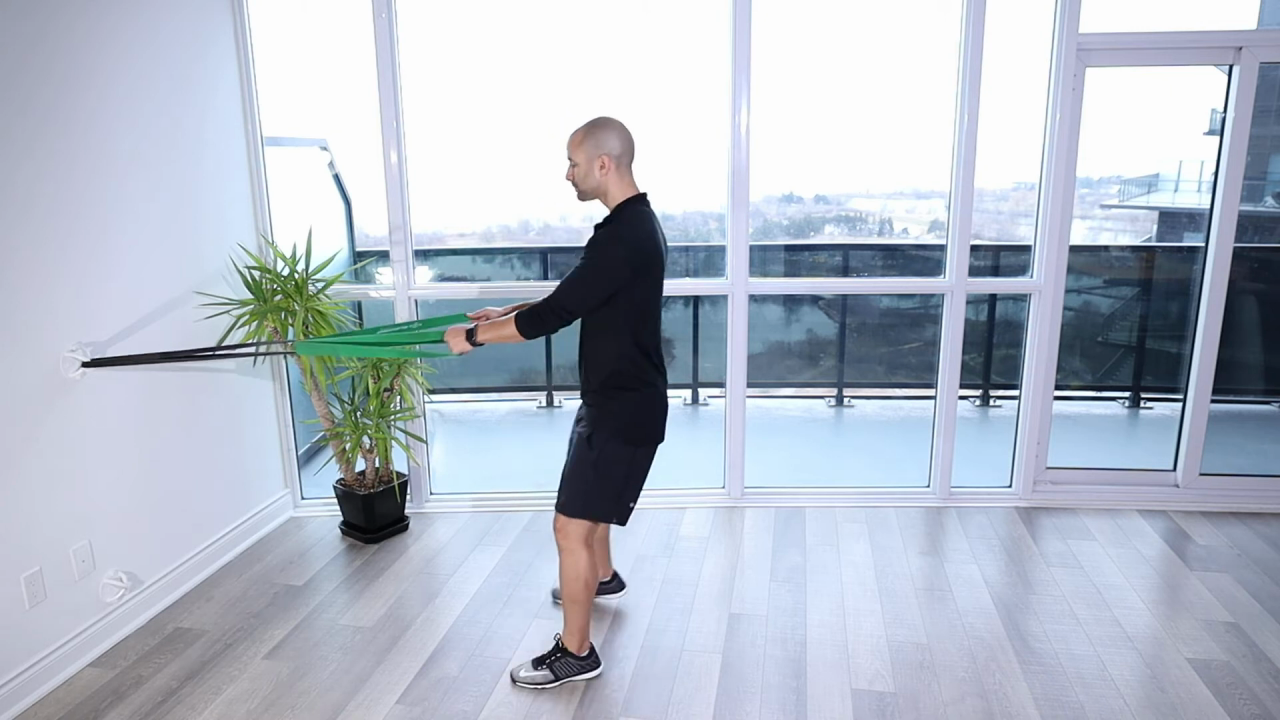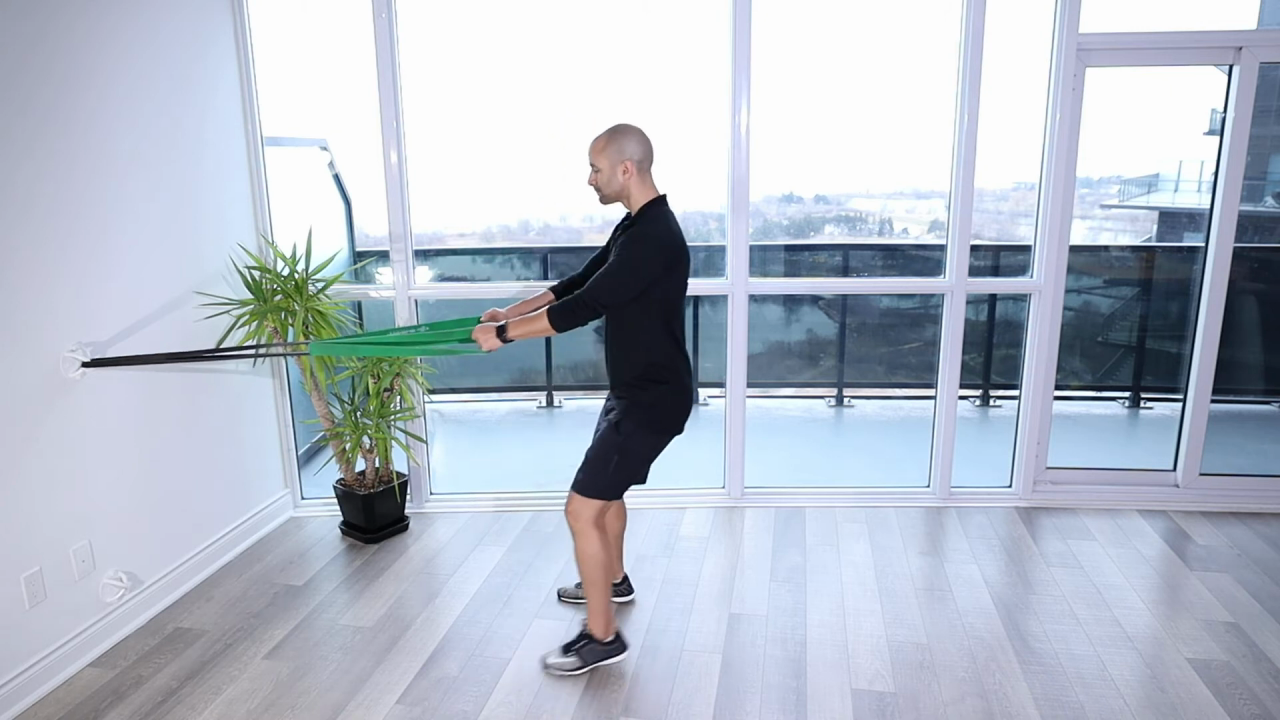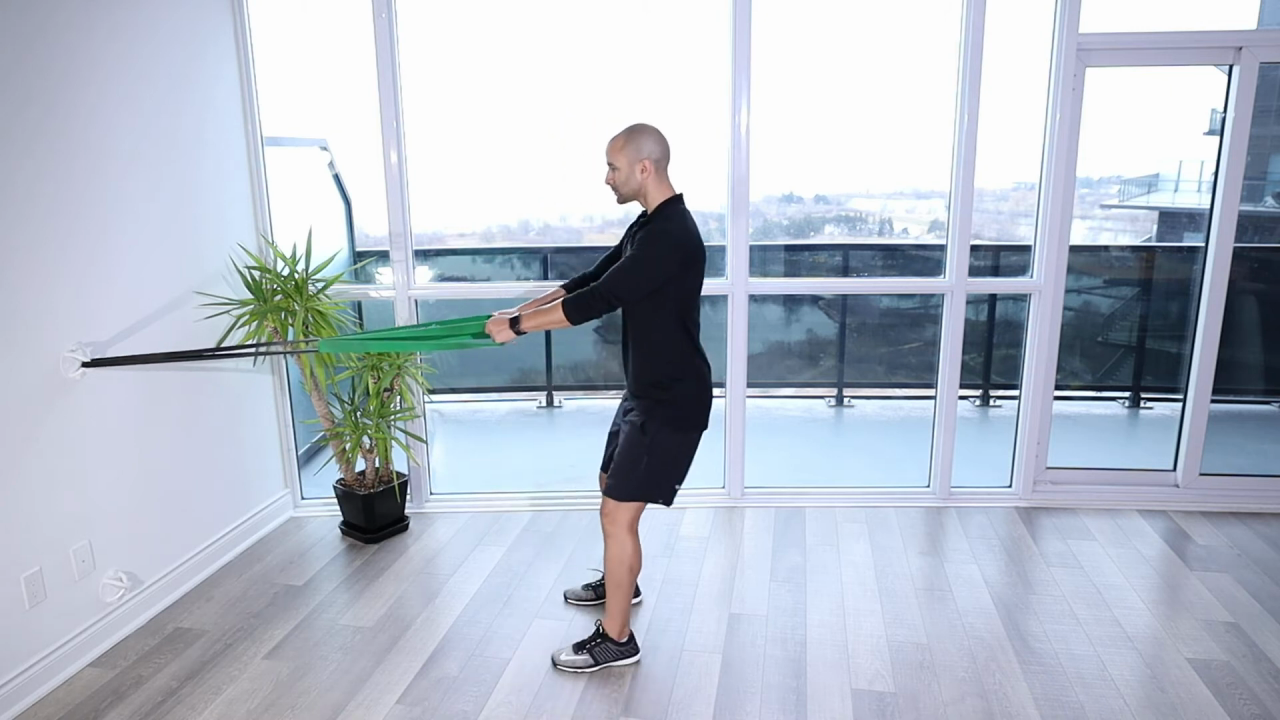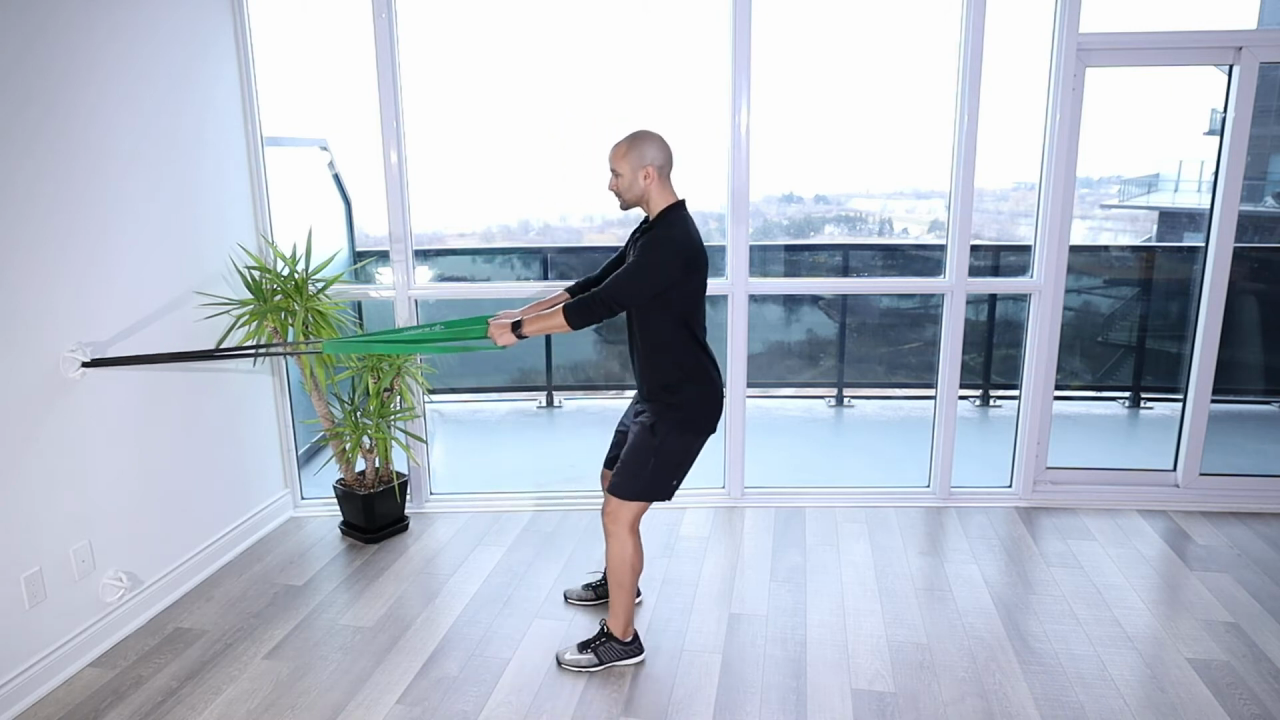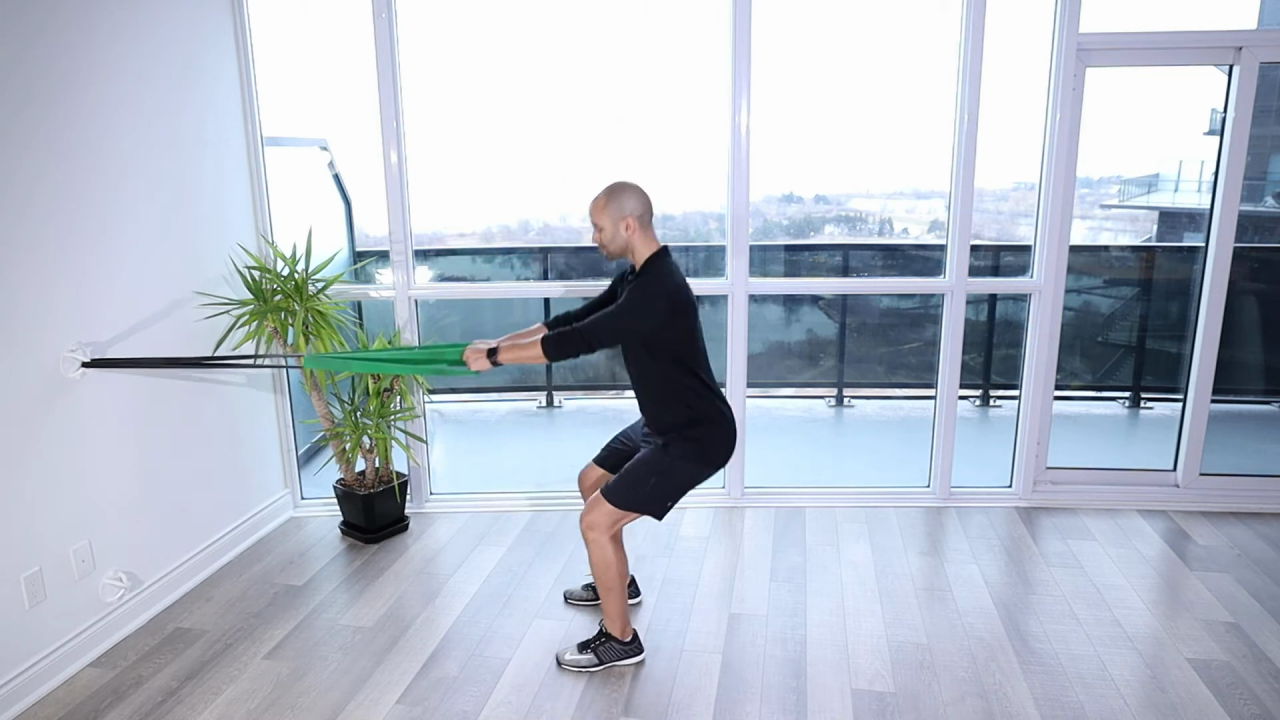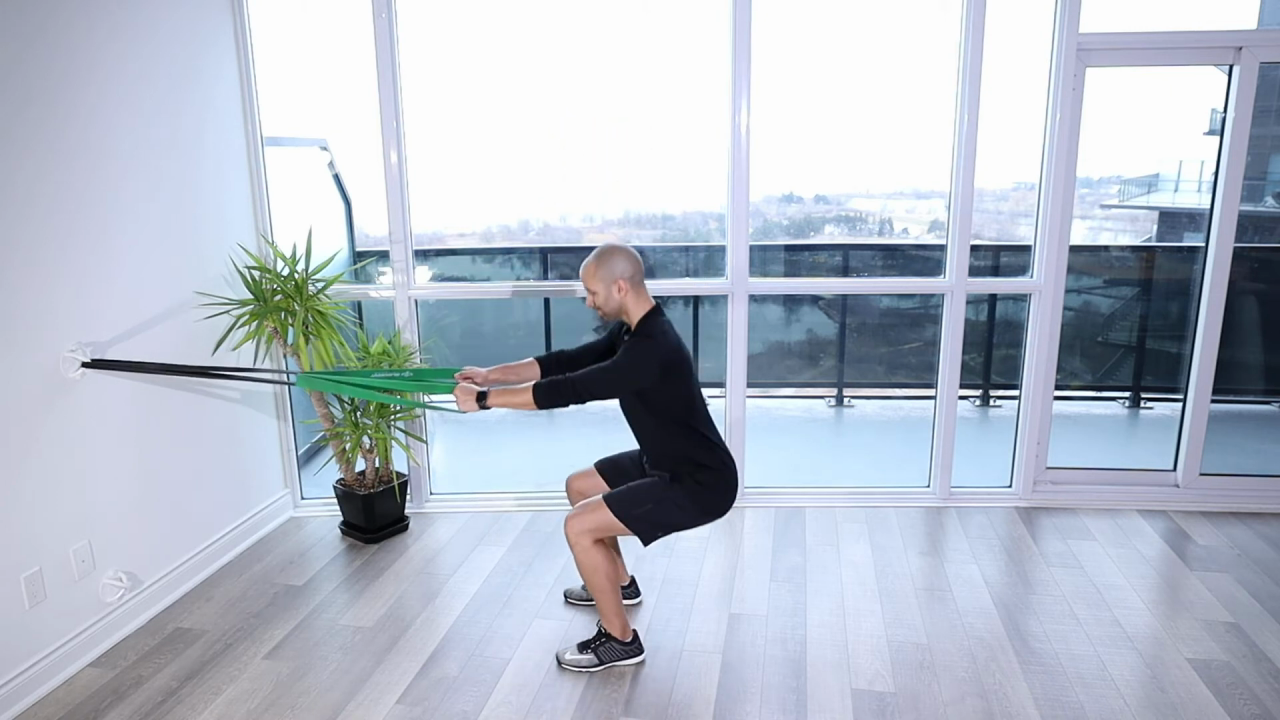
dt=0.3s
person 1, frame 1
left shoulder: (623, 238)
right shoulder: (631, 225)
left elbow: (557, 313)
right elbow: (571, 296)
left wrist: (475, 336)
right wrist: (502, 313)
left hip: (624, 409)
right hip: (610, 398)
left knee: (571, 526)
right knee: (582, 506)
left ankle: (576, 652)
right ankle: (603, 577)
person 1, frame 2
left shoulder: (653, 237)
right shoulder: (635, 228)
left elbow: (585, 307)
right elbow: (578, 282)
left wrist: (505, 334)
right wrist: (512, 311)
left hip: (652, 401)
right hip: (635, 392)
left knee: (582, 508)
right knee: (606, 490)
left ankle: (602, 636)
right ankle: (612, 579)
person 1, frame 3
left shoulder: (672, 235)
right shoulder: (647, 226)
left elbow: (600, 300)
right elbow: (592, 279)
left wrist: (518, 326)
right wrist: (523, 309)
left hip: (672, 401)
right hip: (646, 392)
left knee: (618, 513)
right knee: (613, 485)
left ankle: (615, 639)
right ankle: (619, 581)
person 1, frame 4
left shoulder: (672, 241)
right shoulder: (652, 233)
left elbow: (602, 304)
right elbow: (595, 285)
left wrist: (521, 329)
right wrist: (523, 314)
left hip: (683, 406)
right hip: (659, 395)
left knee: (618, 513)
right knee: (613, 482)
left ankle: (620, 639)
right ankle: (620, 582)
person 1, frame 5
left shoulder: (658, 290)
right shoulder: (637, 278)
left elbow: (580, 341)
right elbow: (577, 320)
left wrist: (496, 356)
right wrist: (502, 342)
left hip: (695, 438)
right hip: (665, 422)
left knee: (597, 521)
right knee: (592, 481)
left ankle: (619, 638)
right ankle: (619, 582)
person 1, frame 6
left shoulder: (652, 350)
right shoulder: (635, 332)
left elbow: (570, 390)
right elbow: (568, 362)
left wrist: (485, 399)
right wrist: (492, 374)
left hip: (700, 486)
right hip: (672, 466)
left knee: (579, 525)
right knee: (579, 486)
left ankle: (619, 640)
right ankle: (620, 581)
